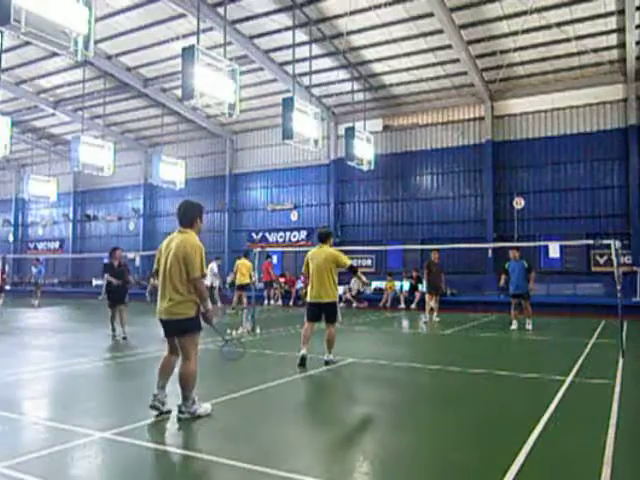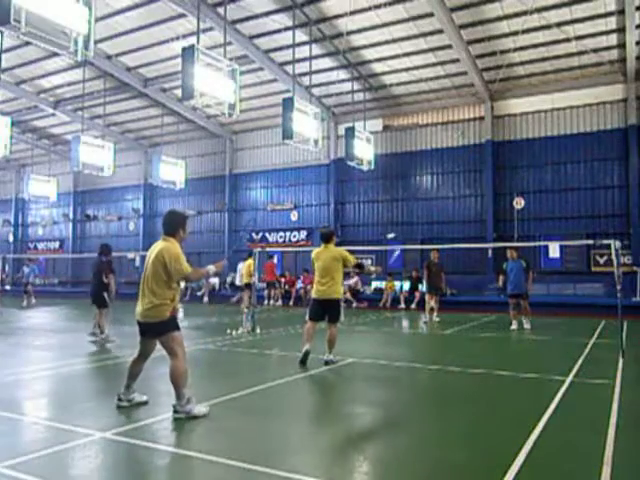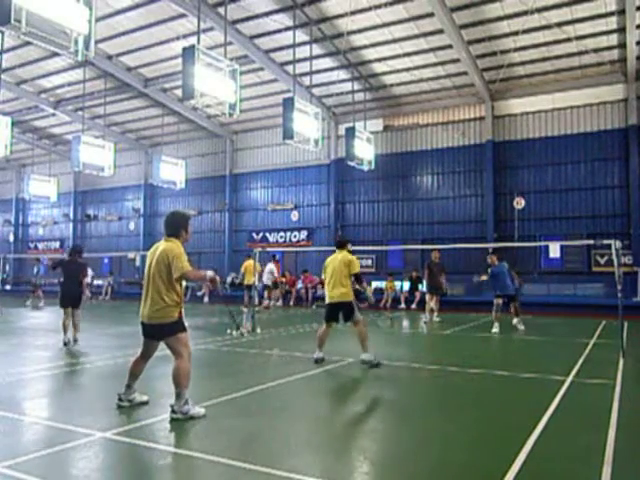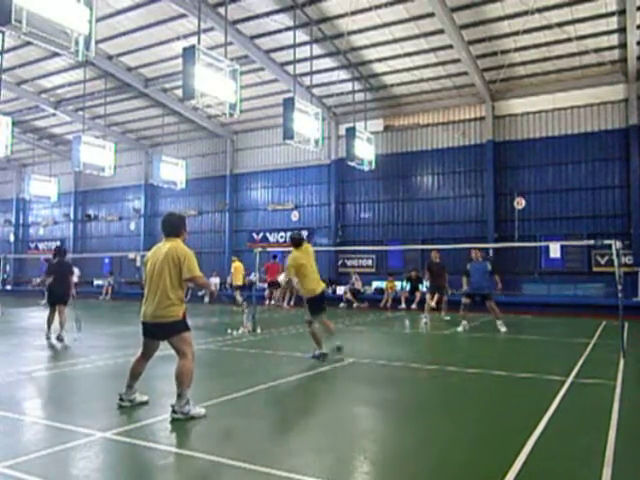
dt=0.7s
person 1, frame 1
left shoulder: (168, 241)
right shoulder: (193, 244)
left elbow: (157, 272)
right elbow: (197, 281)
right wrist: (207, 306)
left hip: (165, 308)
right hip: (184, 310)
left knee: (172, 353)
right knee: (190, 357)
left ankle: (159, 395)
right ankle: (188, 406)
person 1, frame 2
left shoulder: (157, 246)
right shoulder: (171, 249)
right elbow: (190, 276)
right wrist: (212, 269)
left hip: (146, 311)
right hip: (161, 312)
left knee: (143, 354)
right knee: (178, 355)
left ankle: (126, 395)
right ankle: (183, 405)
person 1, frame 3
left shoulder: (156, 247)
right shoulder: (174, 249)
right elbow: (188, 274)
right wrist: (208, 274)
left hip: (149, 313)
right hip: (167, 314)
left knee: (145, 355)
right knee: (183, 355)
left ankle: (127, 394)
right ankle: (181, 406)
person 1, frame 4
left shoulder: (153, 251)
right shoulder: (182, 250)
right elbow: (197, 280)
right wrist: (210, 286)
left hip: (149, 313)
right hip: (171, 313)
left knee: (145, 354)
right knee: (186, 355)
left ankle: (128, 395)
right ankle: (182, 406)
person 2, frame 1
left shoulder: (310, 254)
right shoulder: (333, 254)
left elbow: (305, 272)
right elbow: (350, 267)
right wrist: (362, 278)
left hip: (313, 296)
right hip: (329, 296)
left knee: (309, 324)
right knee: (330, 326)
left ankle: (303, 351)
right ankle: (329, 356)
person 2, frame 2
left shoulder: (315, 253)
right shoulder: (340, 253)
right elbow: (355, 265)
left hip: (317, 294)
right hip: (333, 295)
left knee: (311, 323)
right knee: (332, 326)
left ankle: (306, 347)
right ankle: (329, 356)
person 2, frame 3
left shoulder: (329, 260)
right shoulder: (350, 258)
right elbow: (358, 277)
right wrist: (367, 291)
left hip: (331, 298)
right hip: (345, 297)
left knee: (326, 325)
right knee: (359, 323)
left ankle: (318, 353)
right ankle: (366, 355)
person 2, frame 4
left shoulder: (292, 258)
right shoulder: (308, 248)
left elbow: (289, 278)
left hip: (310, 293)
right hip: (319, 288)
left knee: (312, 323)
right knee: (322, 318)
left ankle: (321, 351)
right ankle: (335, 342)
